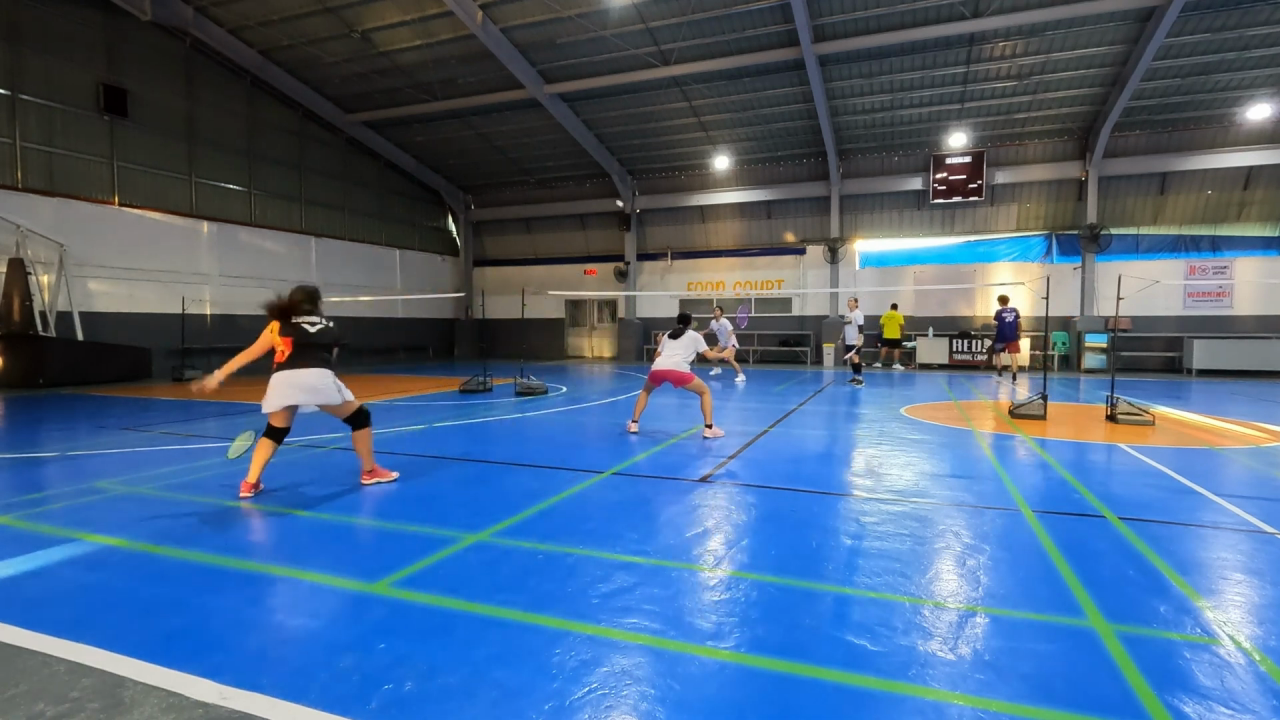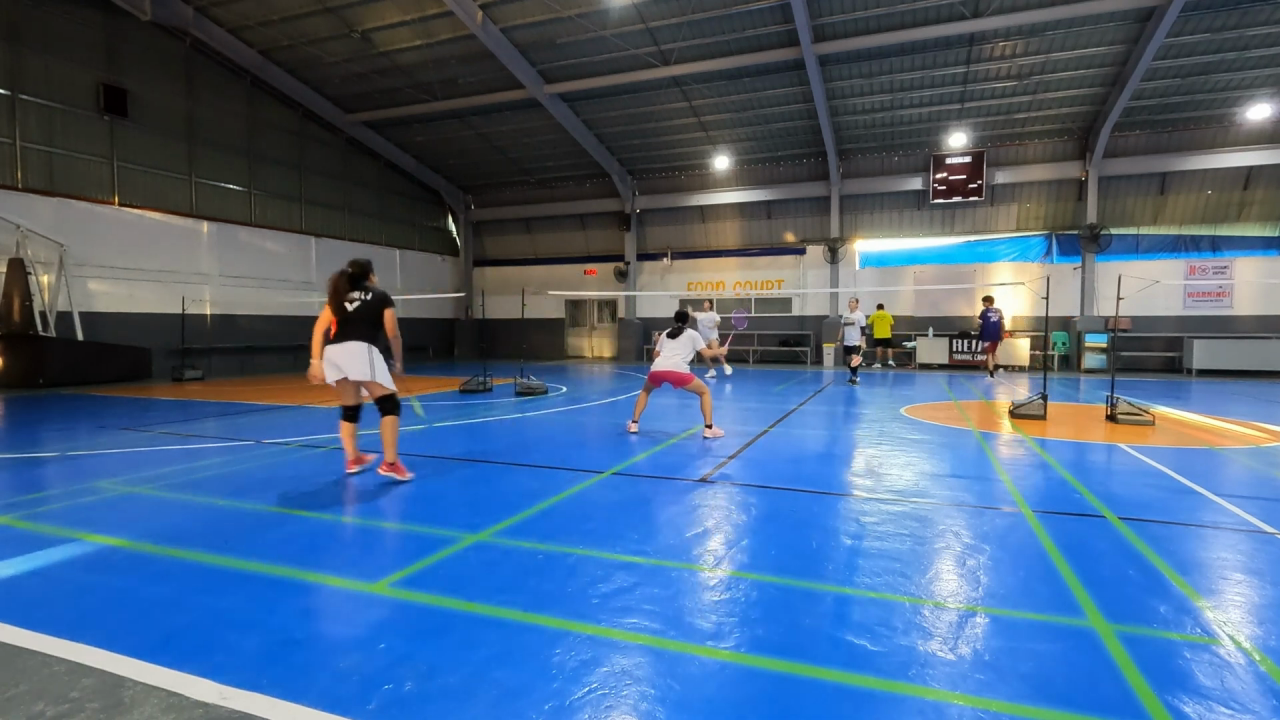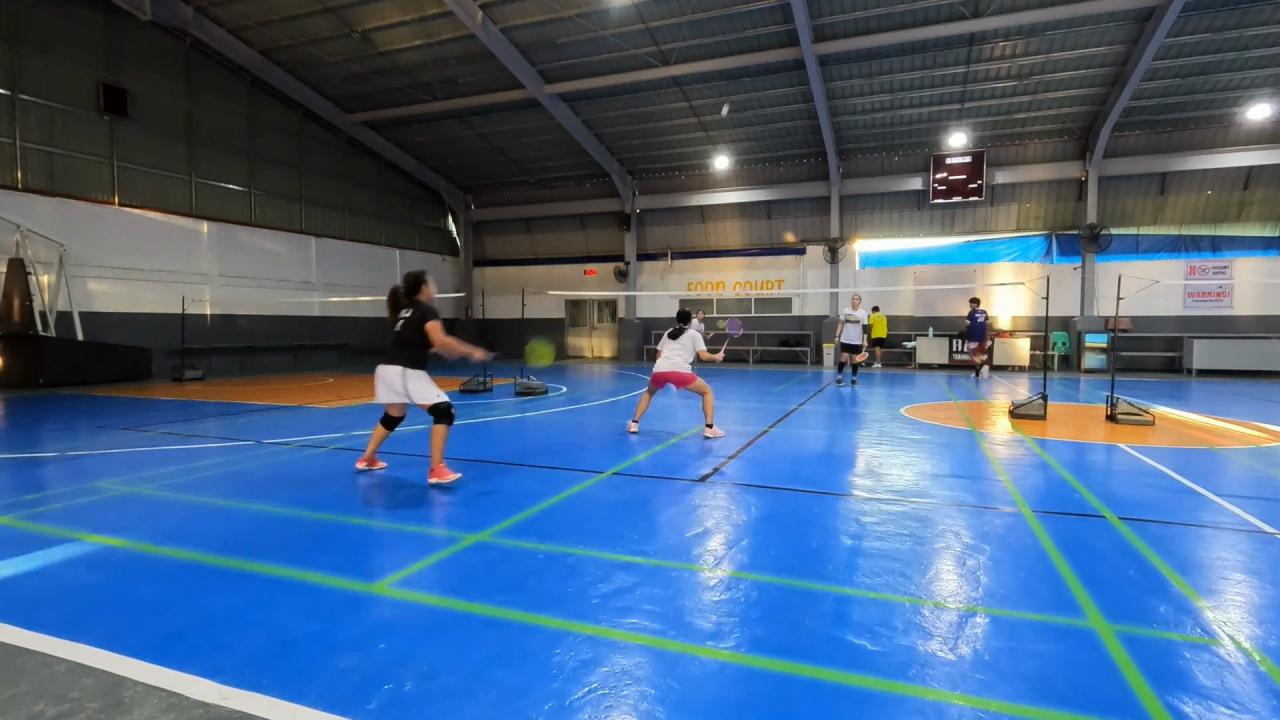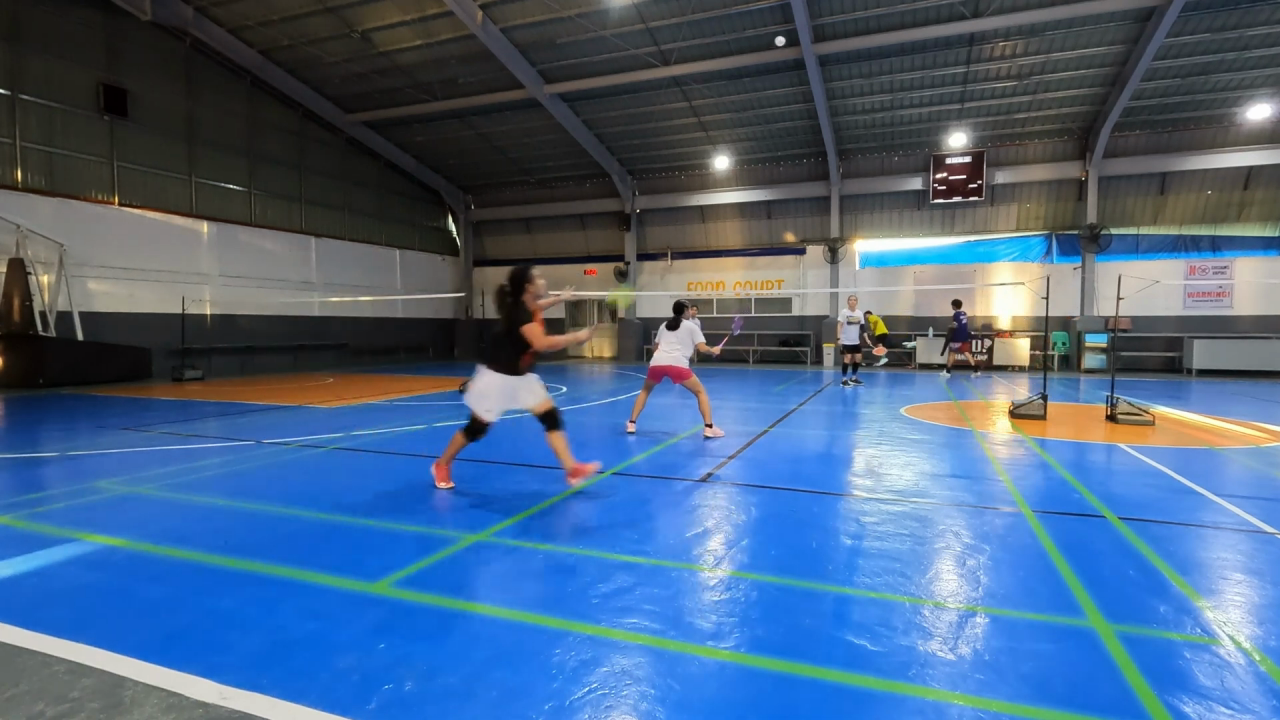
dt=0.4s
person 1, frame 1
left shoulder: (281, 324)
right shoulder: (330, 326)
left elbow: (250, 353)
left wrist: (217, 376)
left hip: (284, 379)
right hip: (319, 377)
left knee: (274, 432)
right knee: (360, 417)
left ankle: (250, 483)
right ankle: (369, 471)
person 1, frame 2
left shoulder: (337, 298)
right shoulder: (381, 297)
left elbow: (319, 330)
right elbow: (393, 332)
left wrist: (316, 362)
right wrist: (398, 360)
left hip: (334, 353)
right hip: (360, 352)
left knee: (350, 409)
right knee: (389, 404)
left ankle: (354, 459)
right ankle: (390, 462)
person 1, frame 3
left shoulder: (408, 310)
right shoulder: (426, 311)
right elbow: (440, 341)
left wrist: (456, 350)
right wrist: (471, 352)
left hip: (392, 373)
right hip: (406, 373)
left knee: (393, 417)
right knee: (444, 412)
left ankle: (366, 458)
right ankle: (437, 469)
person 1, frame 4
left shoulder: (534, 307)
right shoulder: (518, 312)
right elbow: (542, 345)
left wrist: (559, 298)
right wrist: (577, 337)
left hip: (521, 376)
right hip: (498, 376)
left knee: (551, 416)
right knee: (477, 428)
left ankle: (572, 470)
right ankle: (442, 465)
